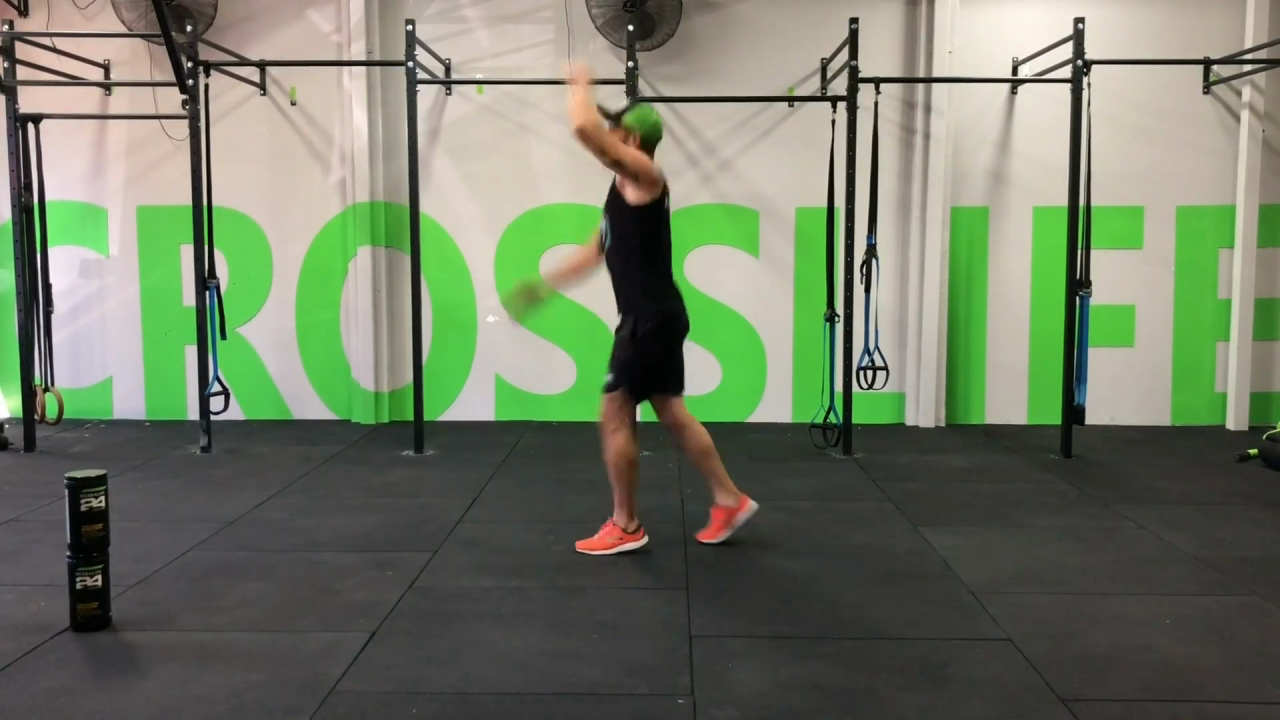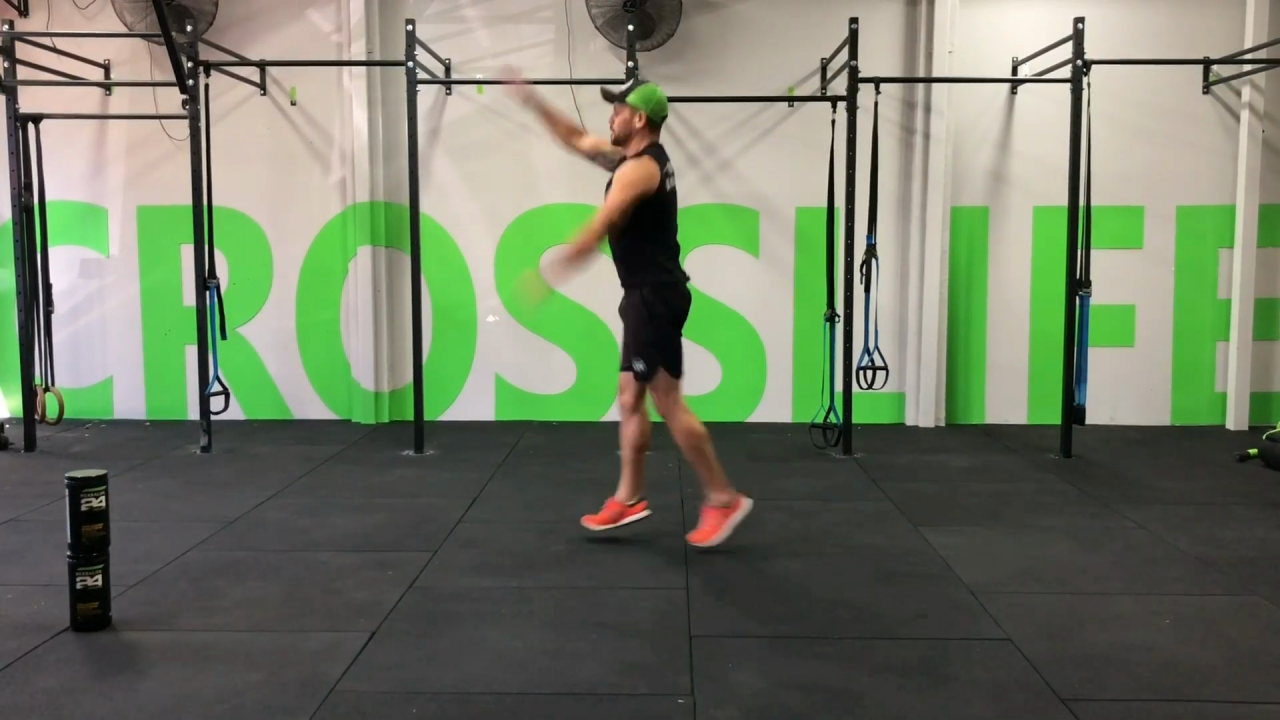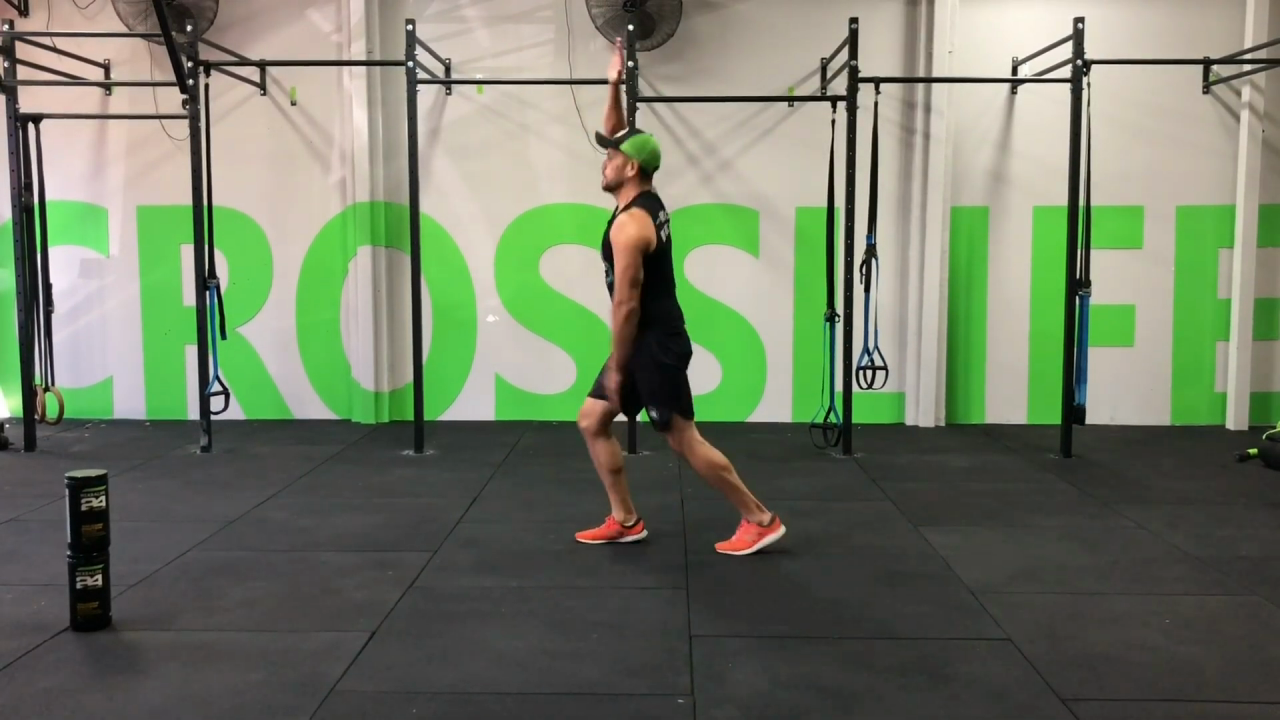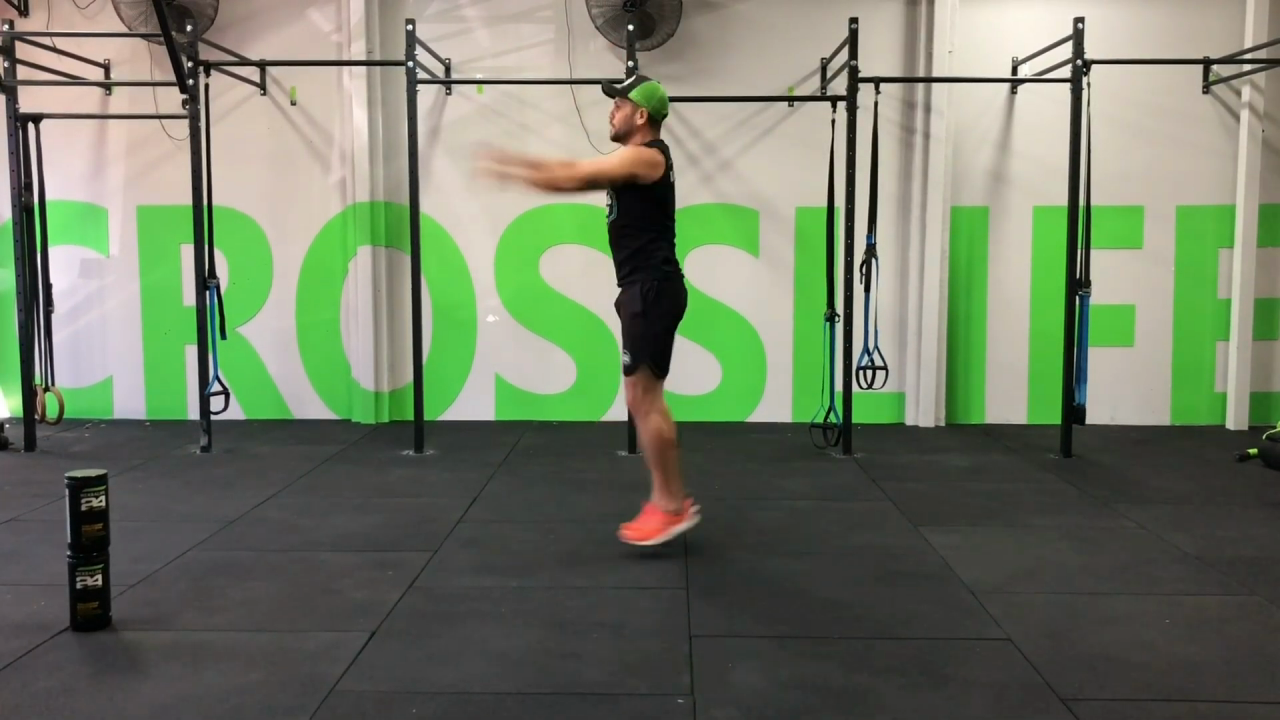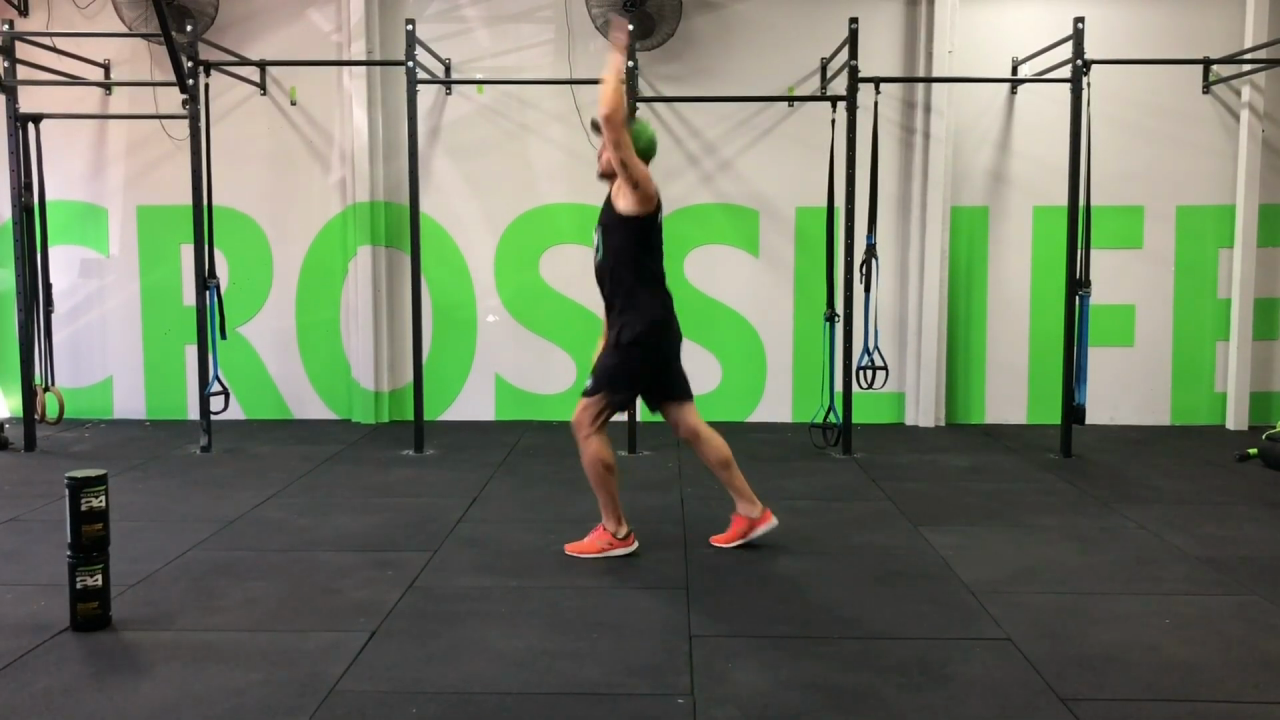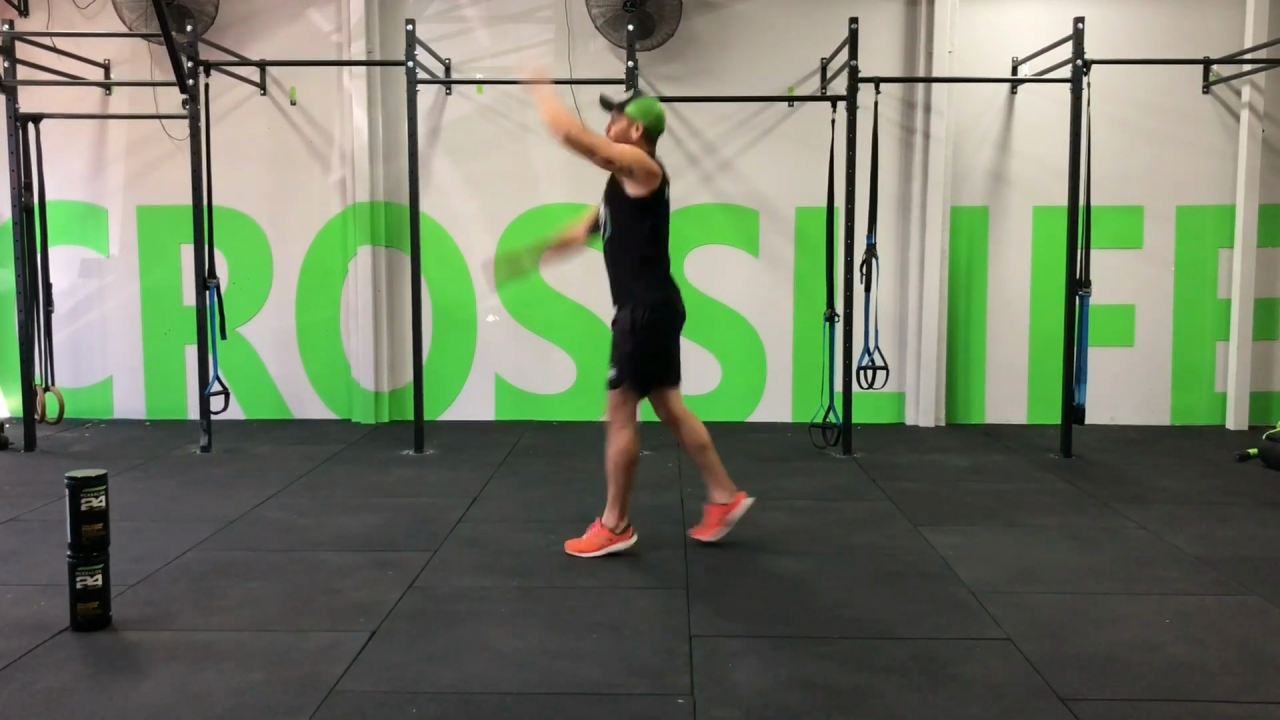
dt=0.2s
person 1, frame 1
left shoulder: (641, 176)
right shoulder: (626, 189)
left elbow: (583, 129)
right elbow: (595, 251)
left wrist: (579, 84)
right wrist: (542, 286)
left hip: (651, 321)
right hip: (648, 316)
left knee: (614, 420)
right knee: (674, 418)
left ankle: (624, 525)
right ankle: (728, 503)
person 1, frame 2
left shoulder: (639, 168)
right shoulder: (641, 157)
left elbow: (596, 231)
right elbow: (579, 134)
left wrist: (549, 271)
right wrist: (531, 100)
left hip: (658, 300)
right hip: (648, 298)
left knee: (667, 404)
right knee: (631, 398)
left ankle: (722, 500)
right ankle: (628, 498)
person 1, frame 3
left shoulder: (629, 224)
right shoulder: (642, 205)
left elbow: (625, 304)
right elbow: (616, 138)
left wrist: (616, 368)
right wrist: (614, 84)
left hip: (656, 347)
right hip: (642, 346)
left knee: (684, 443)
right knee: (592, 422)
left ankle: (758, 520)
right ankle: (624, 518)
person 1, frame 4
left shoulder: (644, 157)
right shoulder: (638, 156)
left elbow: (570, 175)
right elbow: (564, 171)
left wrist: (506, 169)
right wrist: (515, 163)
left hip: (654, 295)
right hip: (641, 293)
left knee: (643, 400)
right knee: (645, 400)
left ankle: (670, 504)
right ankle: (668, 498)
person 1, frame 5
left shoulder: (636, 191)
right shoulder: (622, 204)
left elbow: (611, 116)
left wrist: (616, 60)
right wrist: (608, 341)
left hip: (641, 331)
right hip: (646, 328)
left knee: (586, 422)
right knee: (689, 426)
left ankle: (614, 531)
right ankle: (752, 513)
person 1, frame 6
left shoulder: (639, 166)
right shoulder: (624, 181)
left elbow: (572, 134)
right elbow: (581, 231)
left wrist: (543, 92)
right wrist: (529, 255)
left hip: (646, 309)
right hip: (646, 306)
left knee: (619, 416)
right knee: (670, 410)
left ankle: (613, 524)
right ankle: (725, 496)
